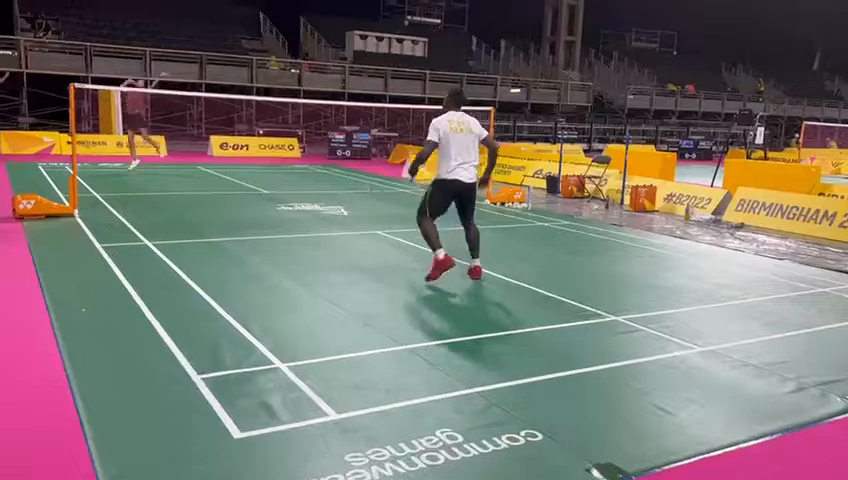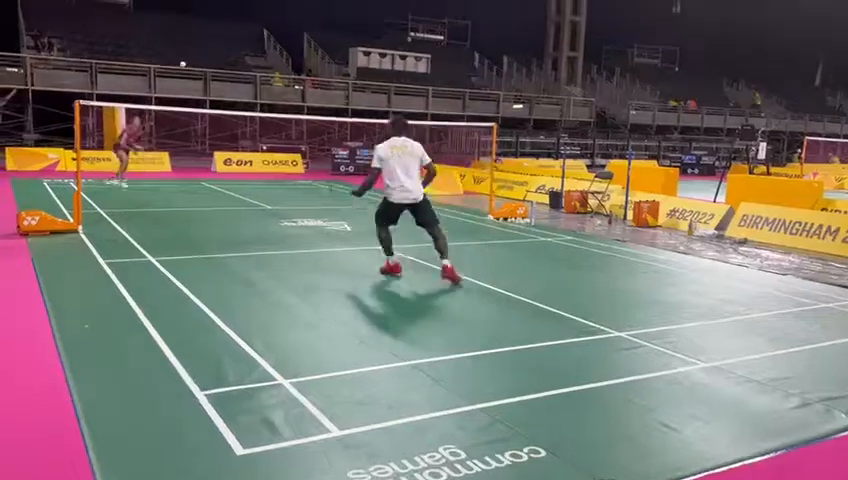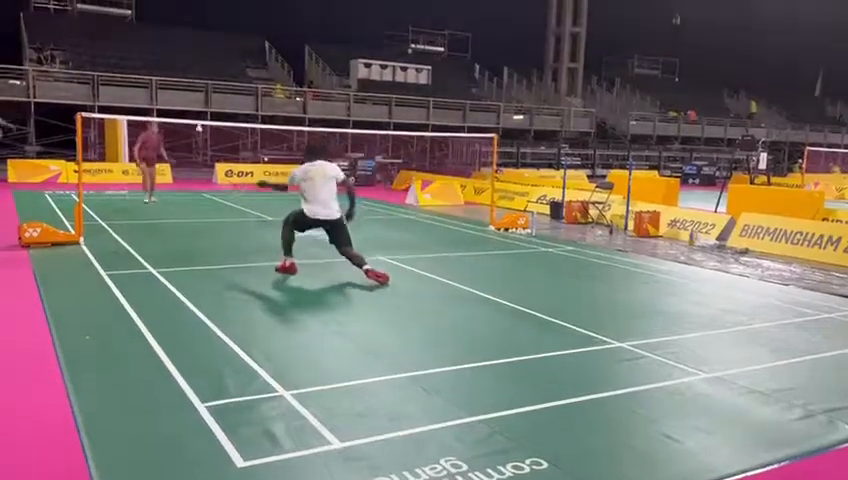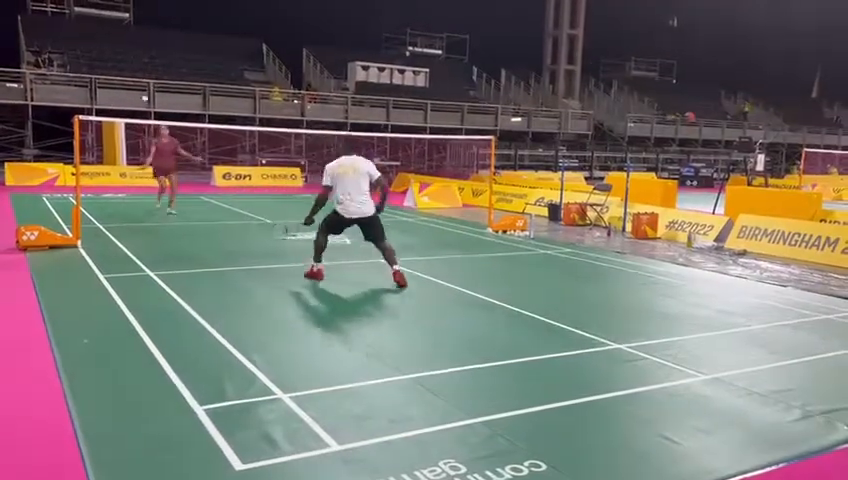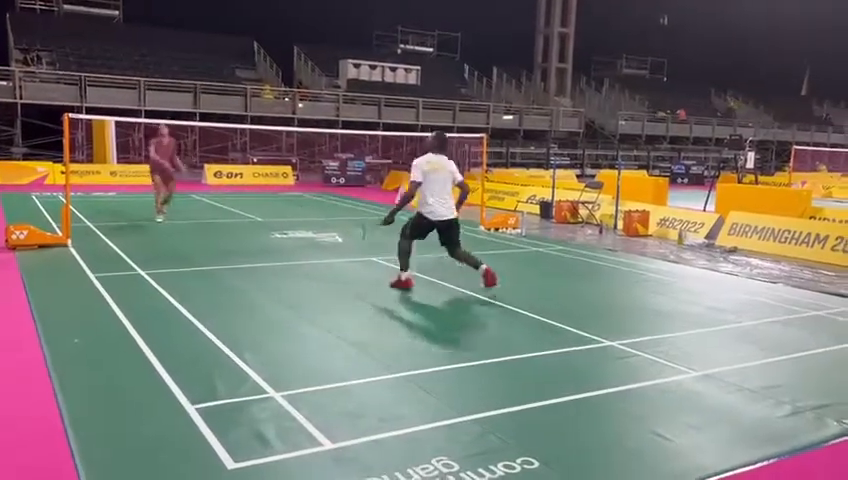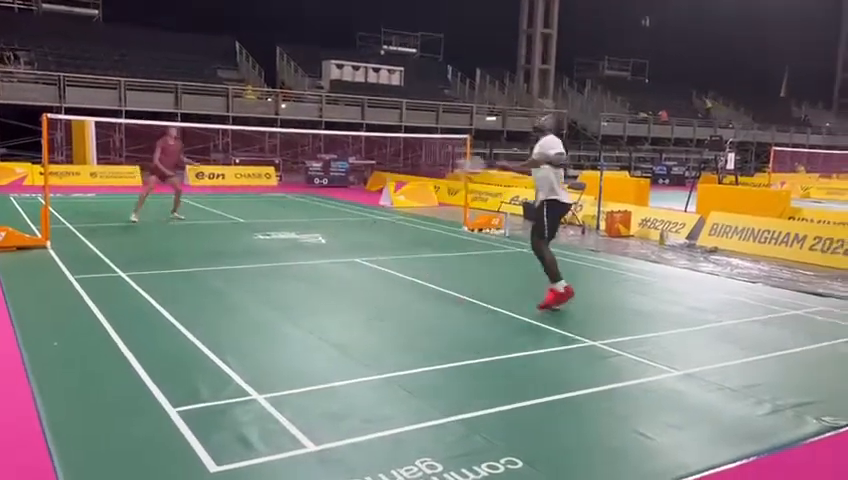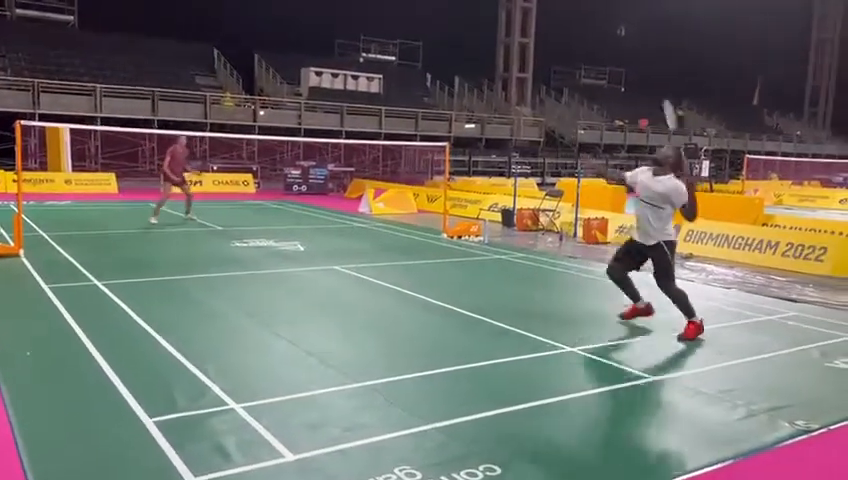
dt=0.5s
person 1, frame 1
left shoulder: (439, 122)
right shoulder: (473, 122)
left elbow: (426, 152)
right elbow: (494, 147)
left wrist: (413, 167)
right wrist: (487, 174)
left hip: (447, 179)
right hip: (470, 180)
left knee: (424, 218)
right knee: (468, 222)
left ankle: (441, 257)
right ankle: (476, 265)
person 1, frame 2
left shoulder: (381, 148)
right shoulder: (417, 147)
left elbow: (372, 177)
right elbow: (432, 172)
left wrist: (360, 191)
left hip: (394, 197)
right hip: (417, 196)
left knee: (381, 224)
right knee: (435, 229)
left ankle: (391, 263)
right ankle: (446, 265)
person 1, frame 3
left shoulder: (298, 172)
right shoulder: (332, 168)
left elbow: (284, 187)
right elbow: (350, 186)
left wrist: (268, 184)
right wrist: (352, 208)
left hip: (310, 215)
right hip: (333, 216)
left knee: (288, 224)
right knee: (347, 250)
left ankle: (288, 263)
right ankle: (368, 269)
person 1, frame 4
left shoulder: (331, 167)
right shoulder: (366, 163)
left elbow: (323, 196)
right elbow: (385, 187)
left wrist: (310, 216)
right wrist: (380, 205)
left hip: (344, 212)
right hip: (367, 212)
left knee: (323, 231)
right knee: (382, 243)
left ankle: (316, 269)
right ankle: (396, 272)
person 1, frame 5
left shoulder: (420, 162)
right shoulder: (450, 164)
left elbow: (411, 192)
right elbow: (465, 190)
left wrist: (393, 213)
right wrist: (456, 208)
left hip: (428, 213)
right hip: (449, 215)
left knee: (405, 237)
right knee: (455, 250)
left ankle: (404, 277)
right ankle: (484, 270)
person 1, frame 6
left shoulder: (550, 141)
right shoulder: (540, 144)
left elbow: (562, 161)
right elbow: (532, 169)
left wrist: (539, 160)
right wrist: (505, 166)
left hip: (555, 201)
right hip: (549, 200)
left knee: (539, 244)
right knee: (540, 245)
left ankle: (560, 288)
right ankle: (557, 288)
person 1, frame 7
left shoulder: (674, 185)
right shoulder: (641, 173)
left elbow: (691, 215)
right elbow: (621, 178)
left wrist: (691, 191)
left hip: (661, 240)
right hip: (640, 238)
left knee: (666, 285)
right knee: (614, 270)
left ankle: (694, 322)
right ankle: (640, 305)
